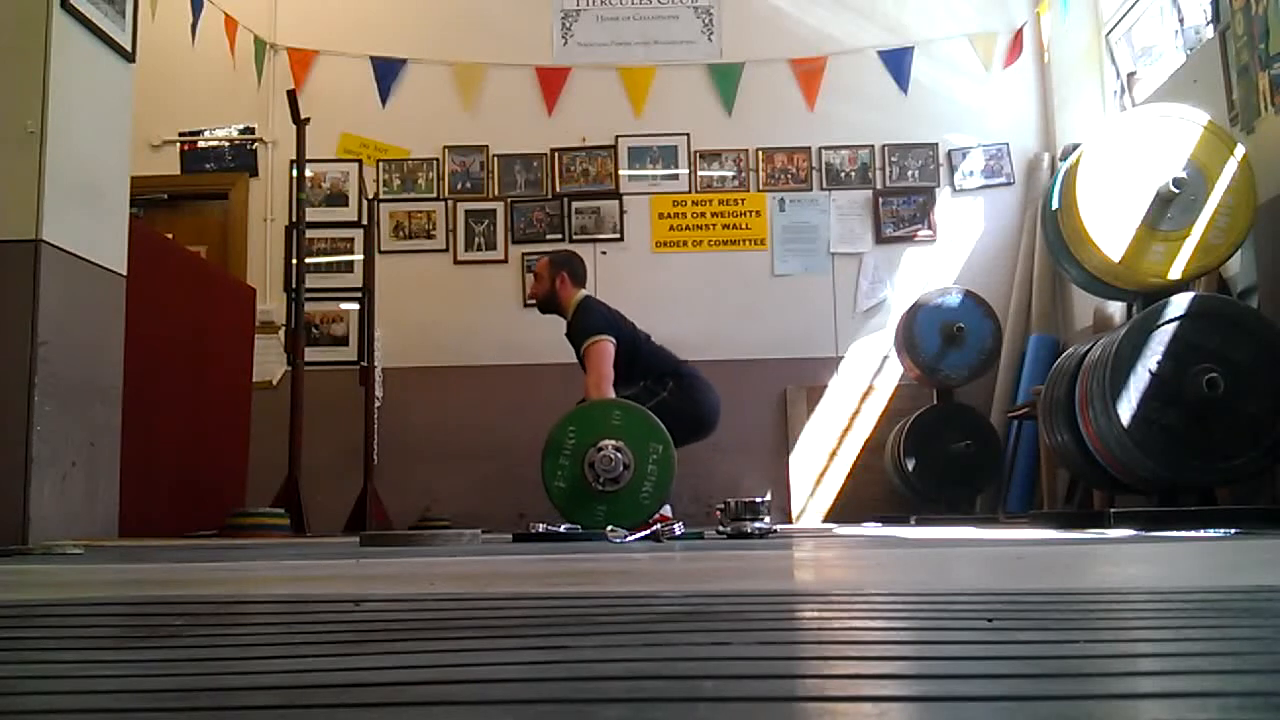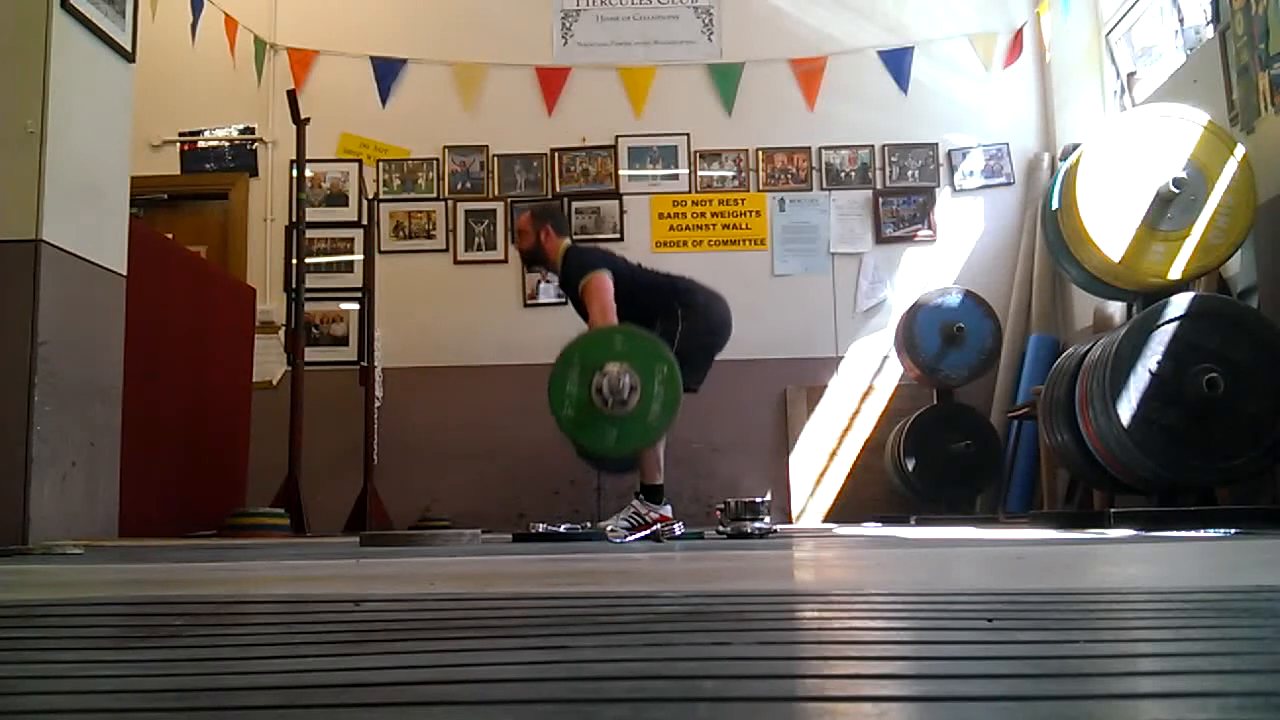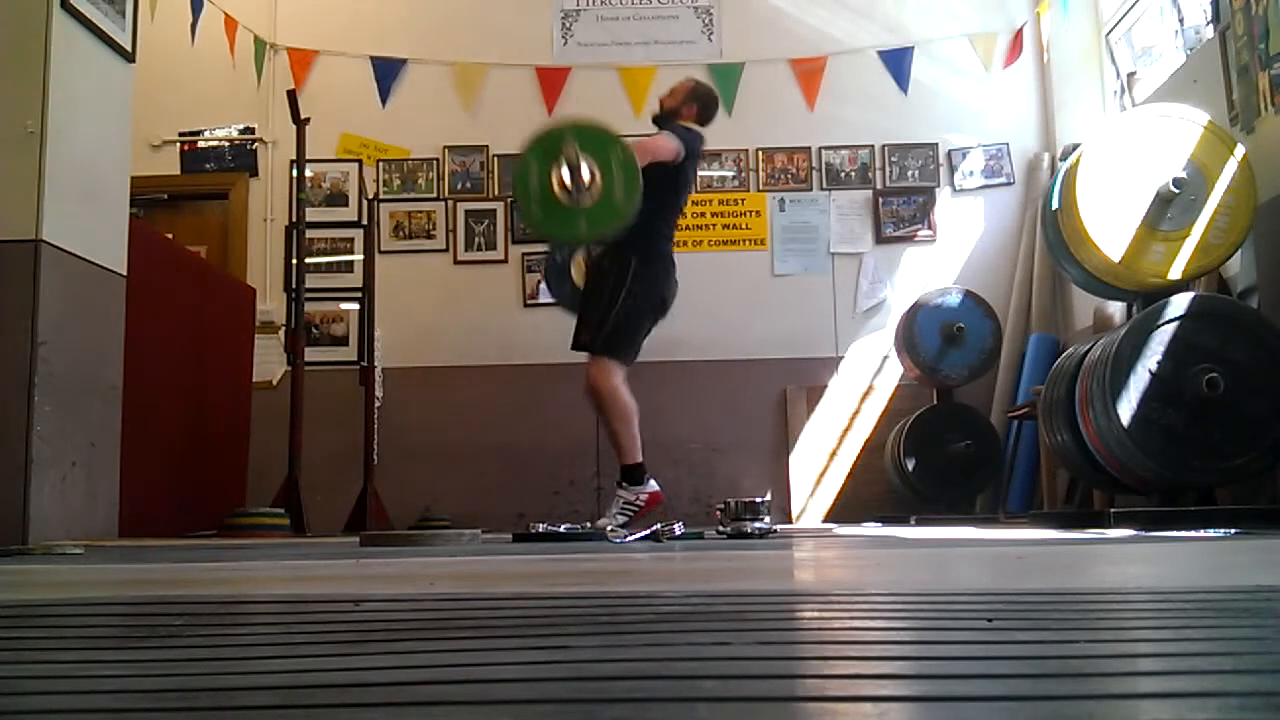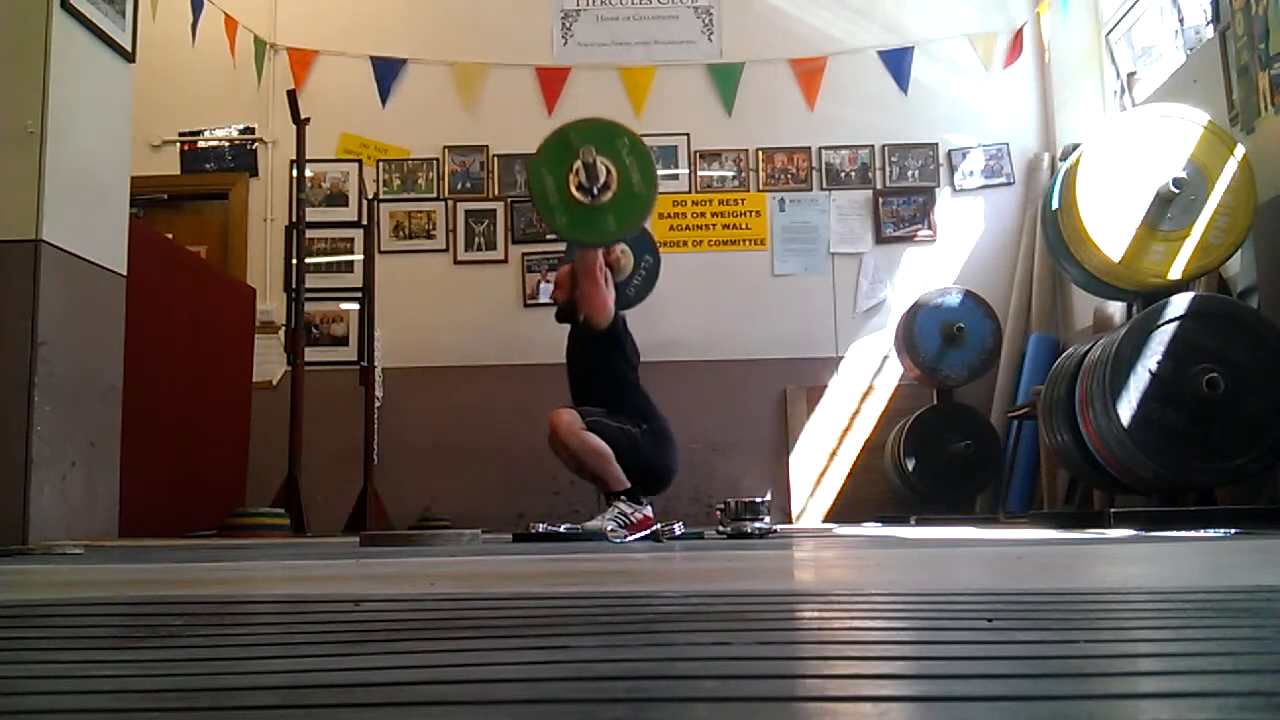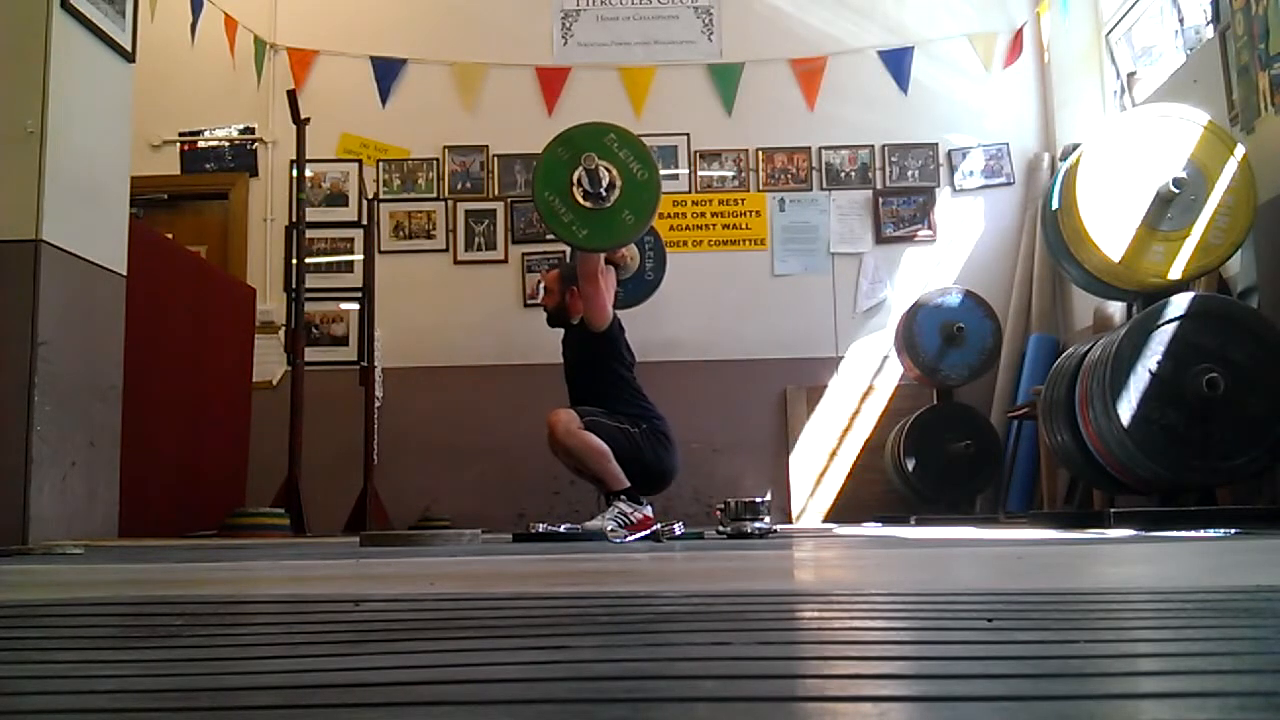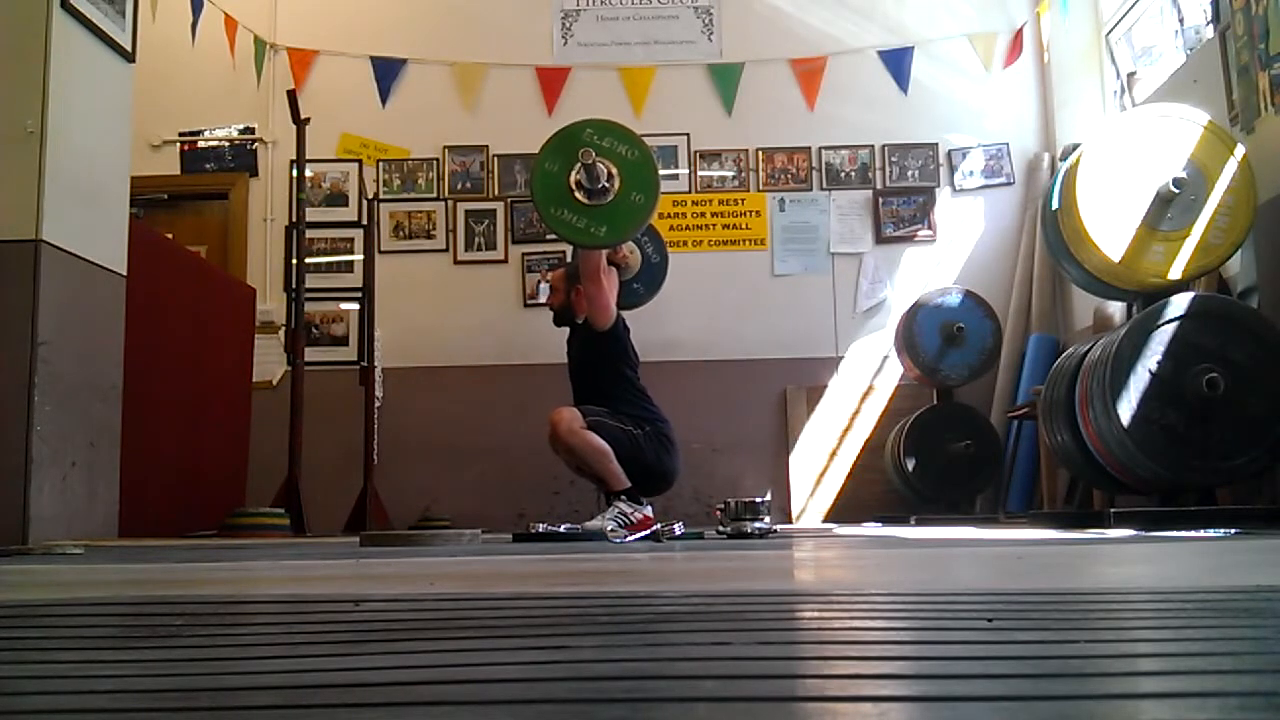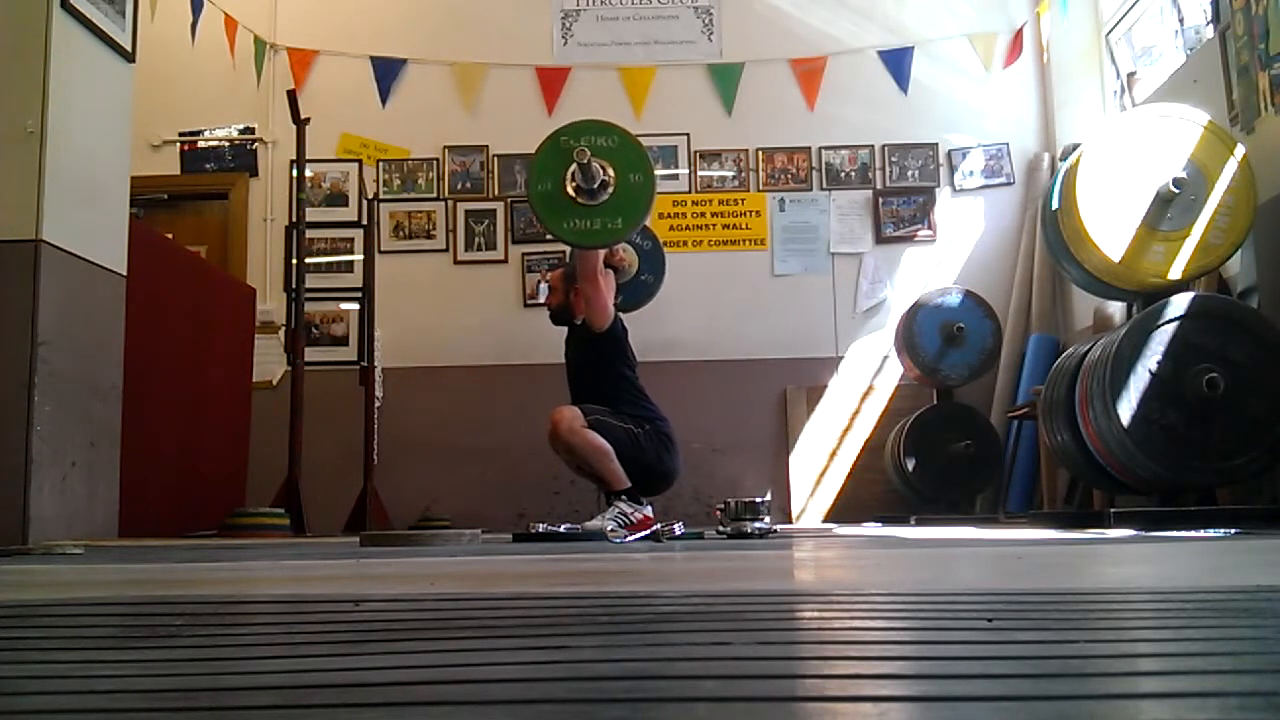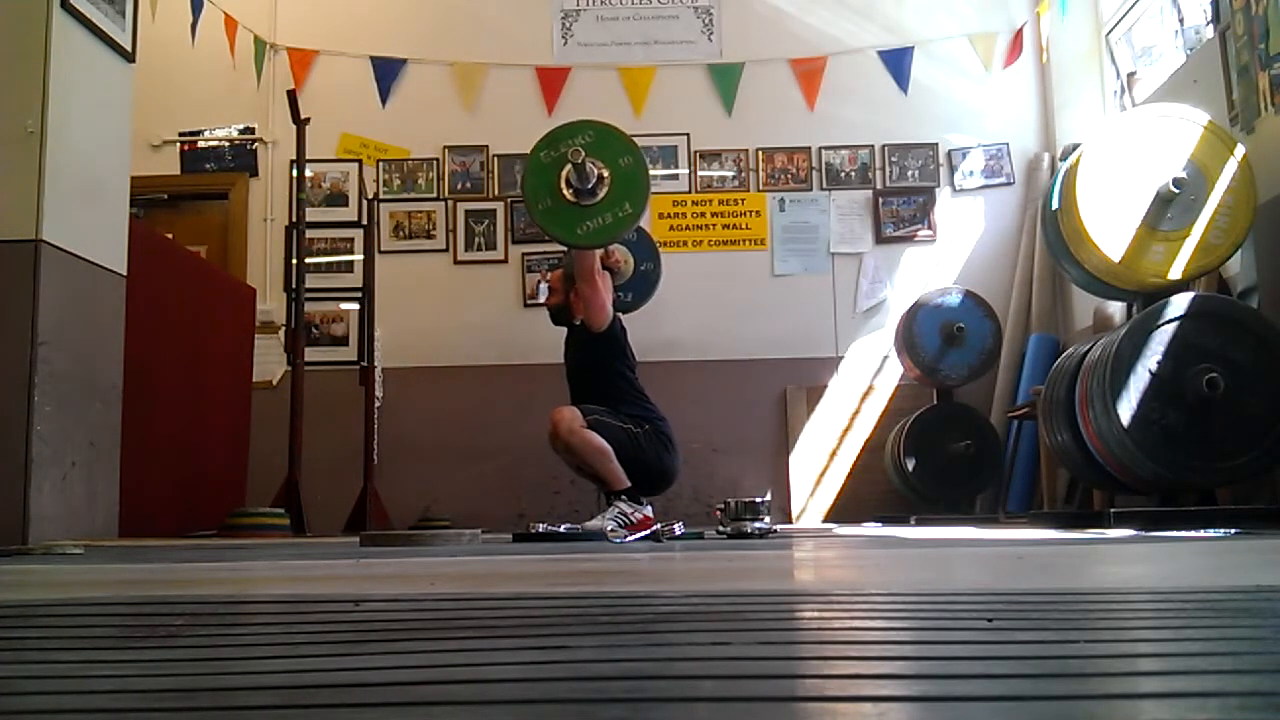
dt=0.5s
person 1, frame 1
left shoulder: (589, 318)
right shoulder: (590, 315)
left elbow: (600, 382)
right elbow: (602, 382)
left hip: (685, 396)
right hip: (693, 401)
person 1, frame 2
left shoulder: (580, 261)
right shoulder: (573, 268)
left elbow: (605, 318)
right elbow: (605, 322)
left hip: (694, 312)
right hip: (693, 315)
left ankle: (653, 505)
right ankle: (651, 501)
person 1, frame 3
left shoulder: (678, 138)
right shoulder: (677, 148)
left elbow: (645, 149)
left hip: (639, 267)
right hip: (634, 269)
left knee: (602, 374)
right knee: (605, 379)
left ankle: (637, 484)
right ankle: (635, 484)
person 1, frame 4
left shoulder: (599, 326)
right shoulder: (588, 328)
left elbow: (591, 274)
right elbow: (599, 276)
left hip: (650, 449)
right hip: (640, 446)
left knee: (564, 422)
right knee: (563, 435)
left ankle: (632, 507)
right ankle: (627, 503)
person 1, frame 5
left shoulder: (596, 328)
right shoulder: (580, 330)
left elbow: (591, 276)
right elbow: (601, 279)
left hip: (650, 449)
right hip: (639, 448)
left knee: (562, 422)
right knee: (561, 438)
left ankle: (632, 506)
right ankle: (626, 502)
person 1, frame 6
left shoulder: (601, 326)
right shoulder: (584, 330)
left elbow: (593, 275)
right elbow: (605, 278)
left hip: (653, 452)
right hip: (642, 452)
left knee: (564, 422)
right knee: (562, 437)
left ankle: (631, 506)
right ankle: (626, 502)
person 1, frame 7
left shoulder: (599, 328)
right shoulder: (583, 330)
left elbow: (590, 277)
right elbow: (601, 281)
right wrist: (609, 263)
left hip: (653, 450)
right hip: (643, 452)
left knee: (565, 421)
right knee: (563, 436)
left ankle: (631, 505)
right ankle: (626, 502)
person 1, frame 8
left shoulder: (598, 329)
right shoulder: (582, 332)
left elbow: (588, 279)
right elbow: (598, 279)
right wrist: (607, 266)
left hip: (653, 451)
right hip: (646, 453)
left knee: (565, 420)
right knee: (563, 435)
left ankle: (631, 506)
right ankle: (627, 503)
